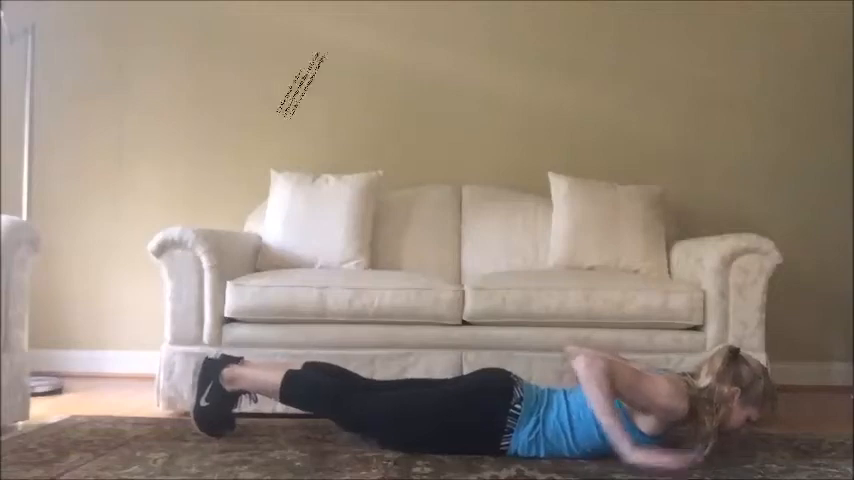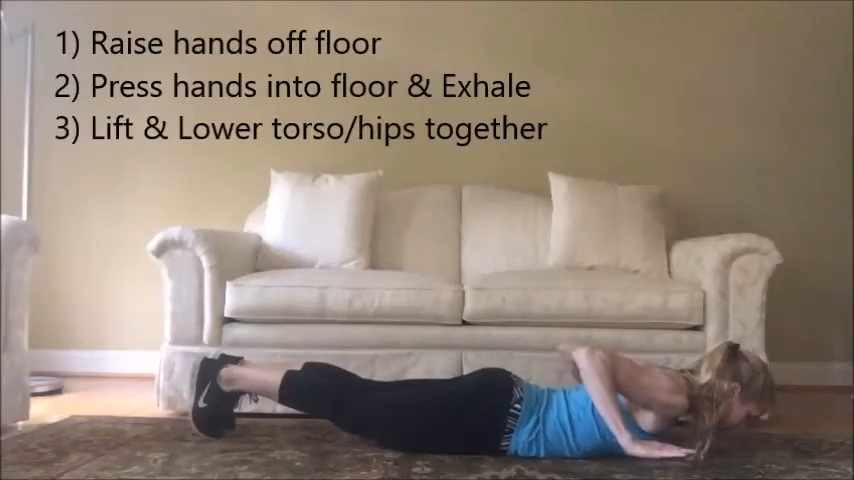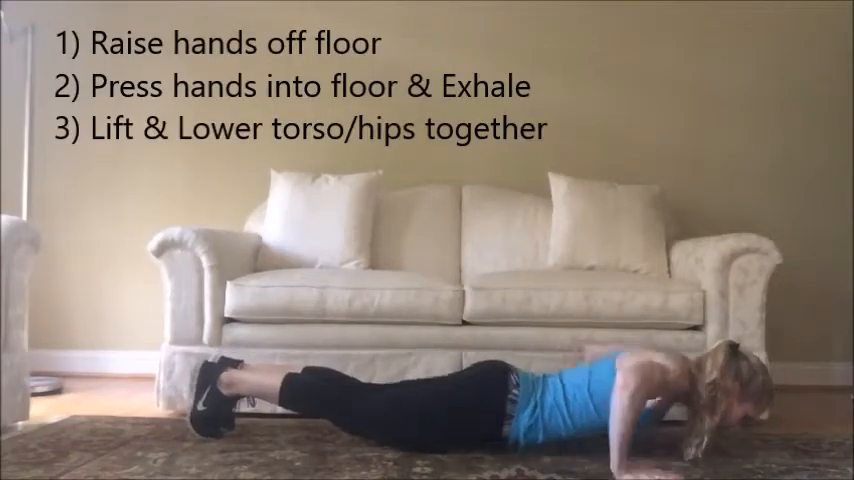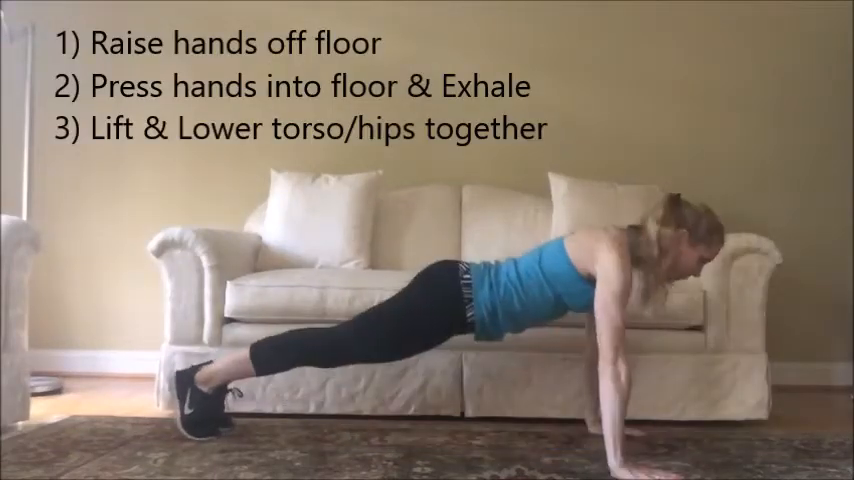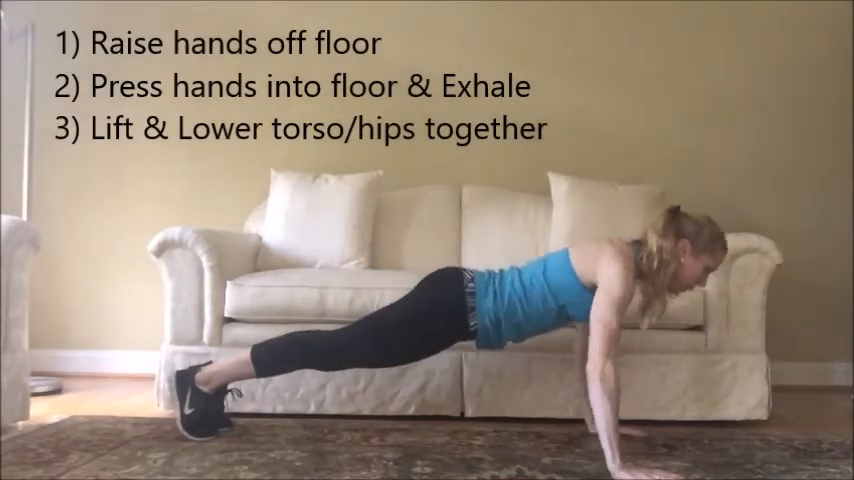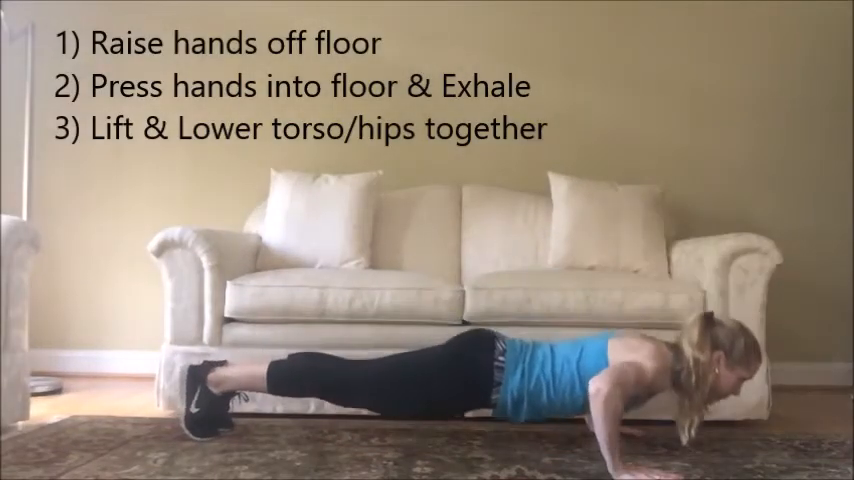
dt=0.7s
person 1, frame 1
left shoulder: (661, 384)
right shoulder: (671, 400)
left elbow: (576, 351)
right elbow: (588, 364)
right wrist: (627, 446)
left hip: (503, 402)
right hip: (498, 417)
left knee: (362, 395)
right knee: (354, 406)
left ankle: (237, 368)
right ankle: (230, 377)
person 1, frame 2
left shoulder: (664, 385)
right shoulder: (672, 396)
left elbow: (573, 352)
right elbow: (591, 355)
right wrist: (629, 440)
left hip: (503, 403)
right hip: (496, 416)
left knee: (362, 395)
right knee: (354, 407)
left ankle: (235, 369)
right ankle: (228, 377)
person 1, frame 3
left shoulder: (666, 370)
right shoulder: (676, 376)
left elbow: (609, 366)
right elbow: (628, 378)
left wrist: (605, 406)
left hip: (504, 393)
right hip: (498, 405)
left knee: (363, 399)
right knee: (356, 409)
left ankle: (234, 371)
right ankle: (228, 380)
person 1, frame 4
left shoulder: (619, 247)
right shoulder: (616, 256)
left elbow: (596, 346)
right elbow: (612, 363)
left wrist: (596, 419)
left hip: (461, 294)
right hip: (454, 297)
left knee: (339, 346)
right knee: (338, 345)
left ankle: (209, 379)
right ankle: (204, 378)
person 1, frame 5
left shoulder: (622, 259)
right shoulder: (620, 266)
left elbow: (592, 349)
right elbow: (600, 367)
left wrist: (597, 420)
left hip: (465, 300)
right hip: (459, 305)
left knee: (340, 349)
right knee: (338, 350)
left ankle: (210, 379)
right ankle: (205, 379)
person 1, frame 6
left shoulder: (653, 353)
right shoulder: (658, 364)
right elbow: (602, 388)
left wrist: (606, 420)
left hip: (491, 361)
right hip: (485, 371)
left knee: (351, 380)
right knee: (349, 383)
left ankle: (219, 376)
right ankle: (217, 378)
